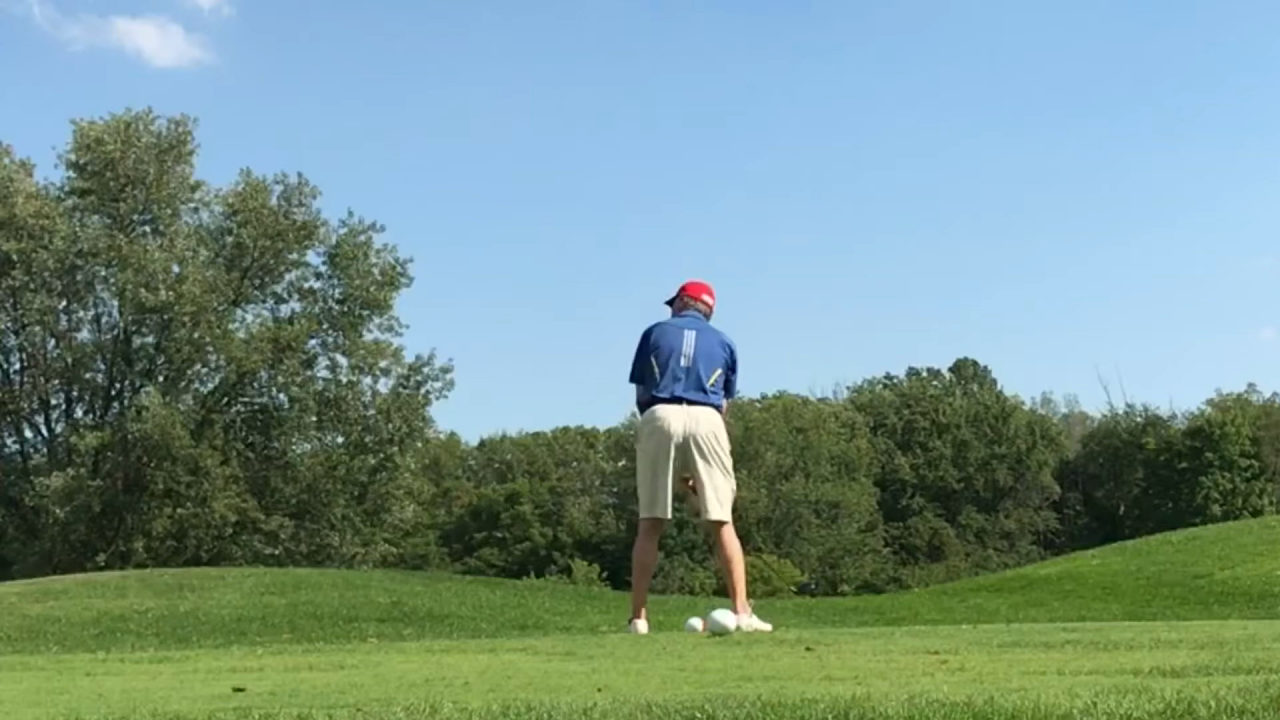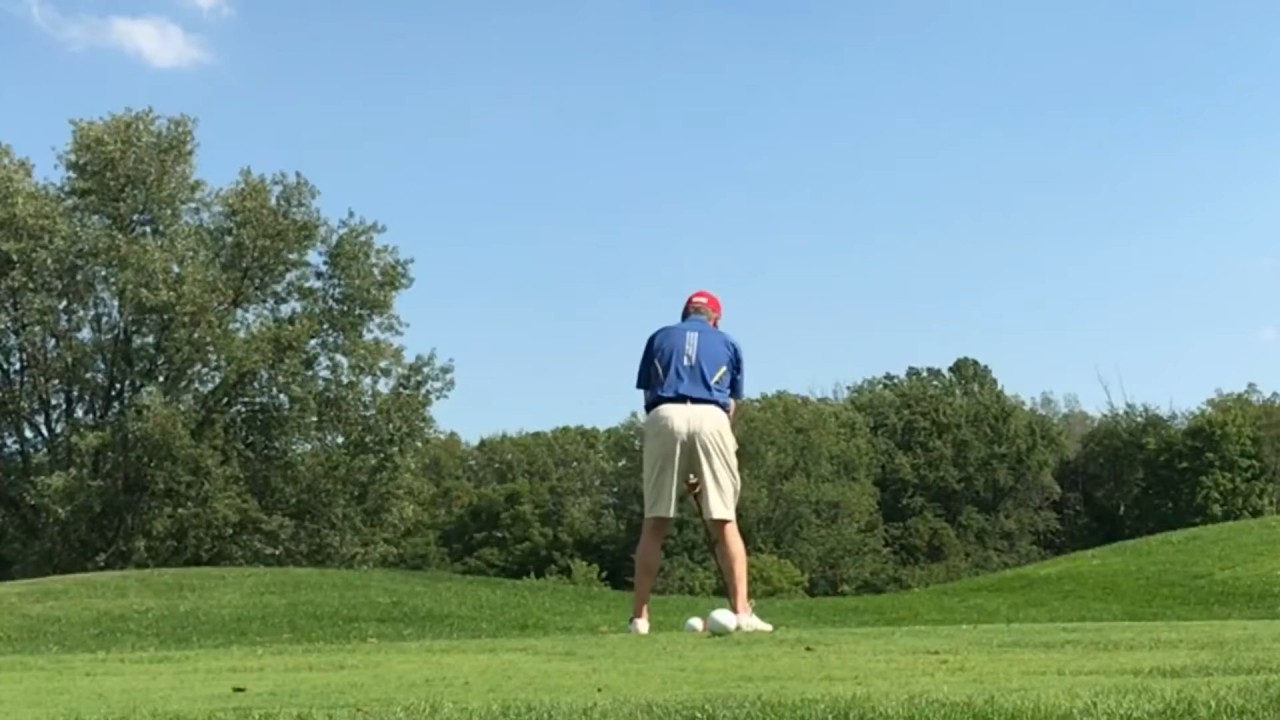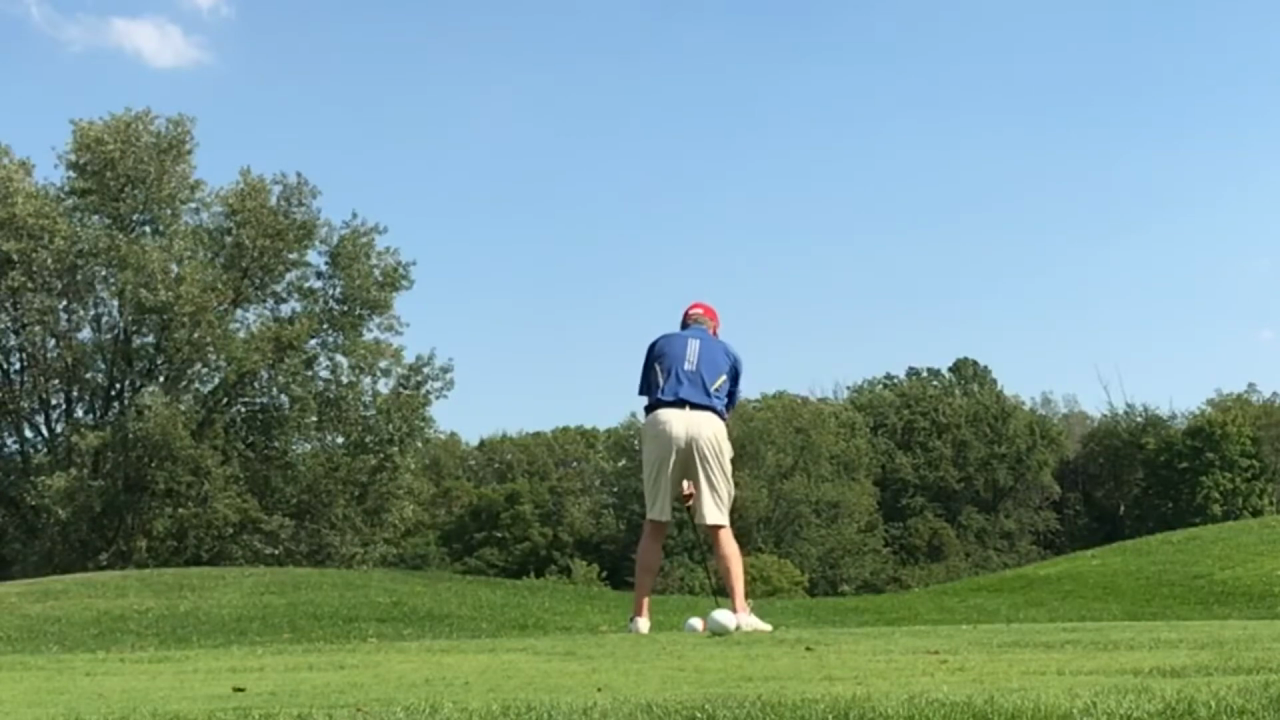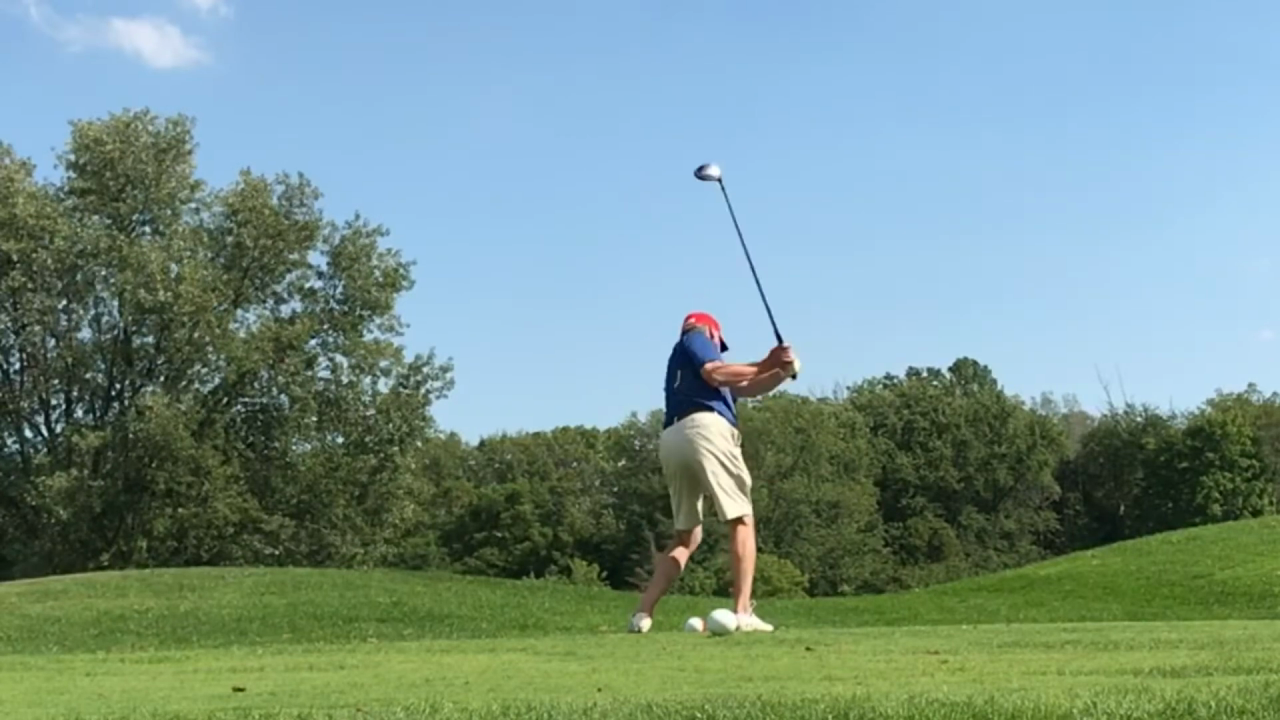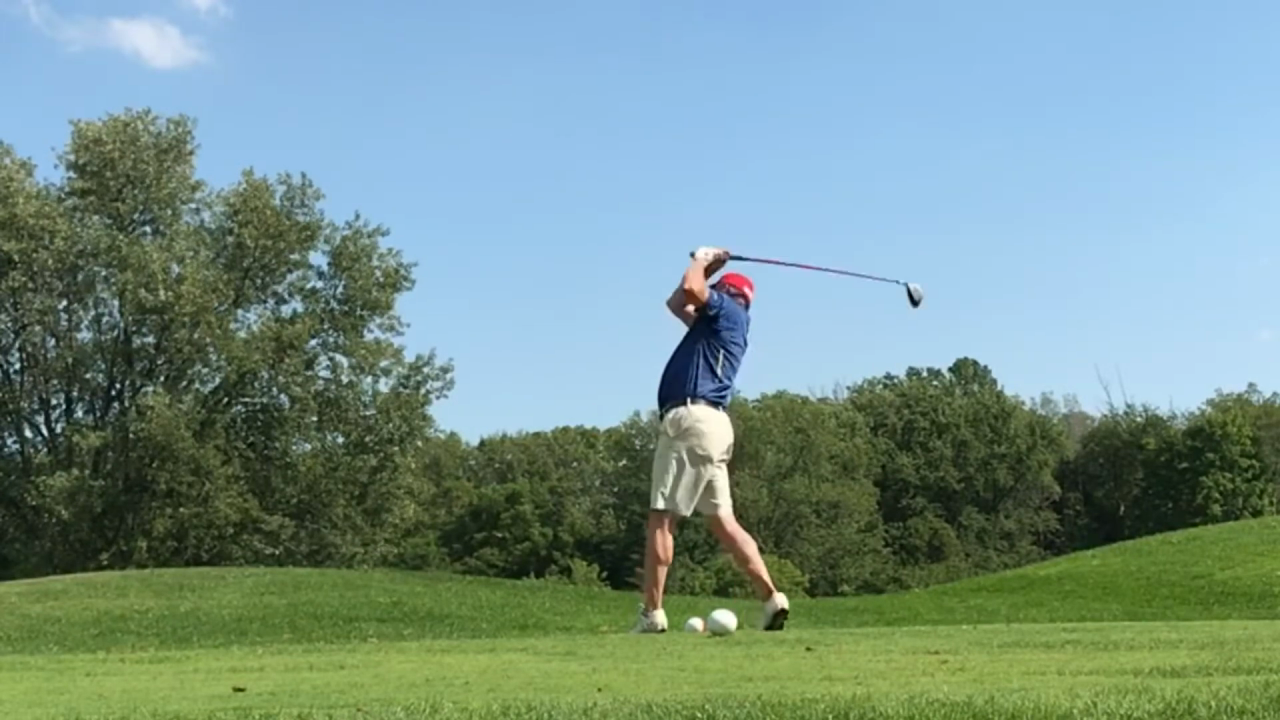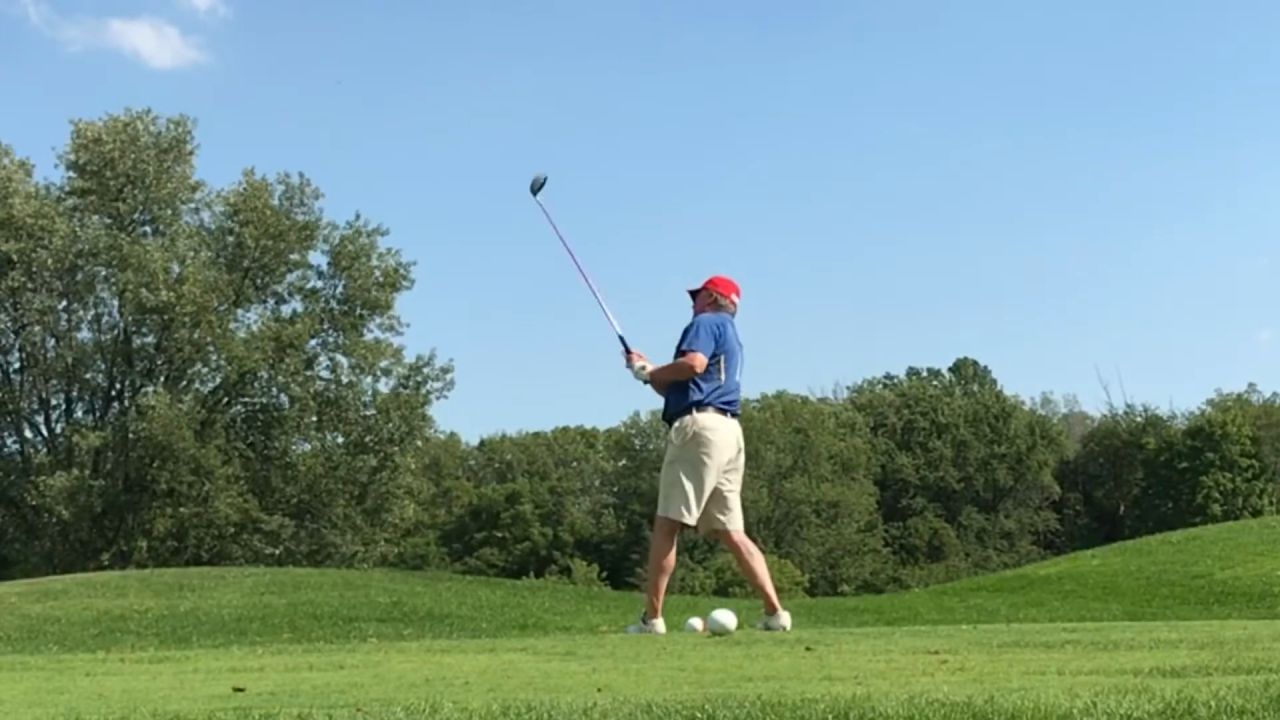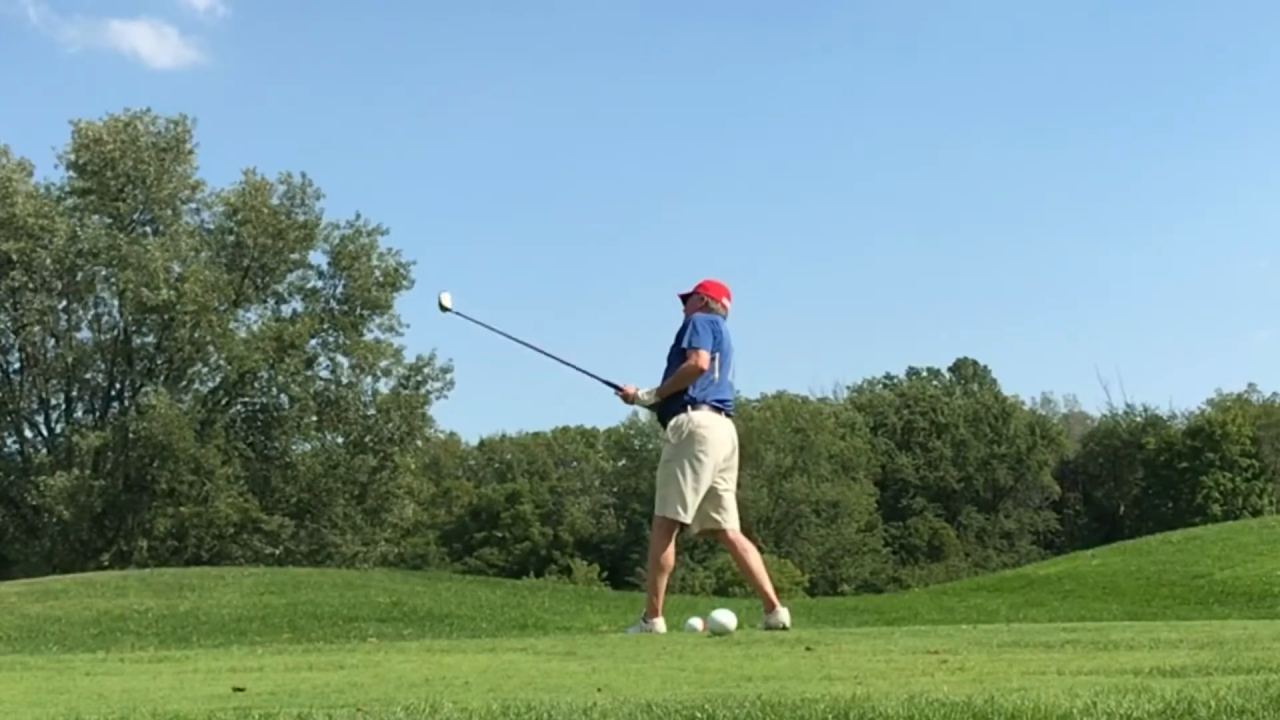
dt=0.7s
person 1, frame 1
left shoulder: (654, 333)
right shoulder: (723, 342)
left elbow: (641, 396)
right wrist: (697, 469)
left hip: (660, 419)
right hip: (705, 421)
left knee: (650, 525)
right knee: (722, 522)
left ankle: (639, 618)
right ankle: (742, 613)
person 1, frame 2
left shoulder: (659, 337)
right shoulder: (727, 343)
left elbow: (647, 396)
right elbow: (731, 404)
left hip: (665, 418)
right hip: (710, 419)
left knee: (655, 523)
right knee: (725, 521)
left ankle: (639, 617)
right ankle: (742, 612)
person 1, frame 3
left shoulder: (660, 344)
right shoulder: (729, 354)
left wrist: (677, 476)
right wrist: (696, 480)
left hip: (662, 423)
right hip: (707, 426)
left knee: (655, 525)
right knee: (719, 526)
left ankle: (640, 616)
right ankle: (741, 612)
person 1, frame 4
left shoulder: (682, 366)
right shoulder: (694, 340)
left elbow: (745, 388)
right elbow: (714, 374)
left wrist: (780, 368)
right wrist: (765, 365)
left hip: (673, 441)
right hip: (704, 431)
left knee: (687, 538)
right knee: (741, 521)
left ankle: (642, 613)
right ankle: (742, 612)
person 1, frame 5
left shoulder: (727, 309)
right shoulder: (715, 320)
left elbow: (689, 289)
right elbow: (677, 304)
left wrist: (700, 262)
right wrist: (709, 265)
left hip: (690, 420)
right hip: (709, 423)
left knee: (660, 518)
right knee: (724, 521)
left ankle: (652, 612)
right ankle: (771, 597)
person 1, frame 6
left shoulder: (709, 323)
right shoulder: (729, 338)
left elbow: (693, 364)
right elbow: (675, 388)
left wrist: (645, 370)
right wrist: (648, 371)
left hip: (701, 428)
right hip: (727, 432)
left knee: (666, 526)
right knee: (731, 532)
left ankle: (651, 619)
right ankle: (775, 613)
person 1, frame 7
left shoulder: (701, 322)
right shoulder: (722, 340)
left elbow: (697, 363)
left wrist: (653, 394)
right wrist: (644, 399)
left hip: (696, 428)
right hip: (721, 430)
left knee: (664, 525)
right knee: (728, 530)
left ankle: (652, 618)
right ankle: (774, 610)
